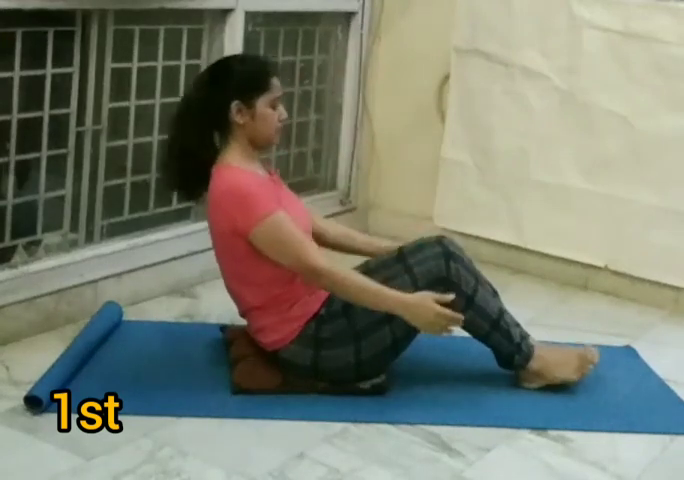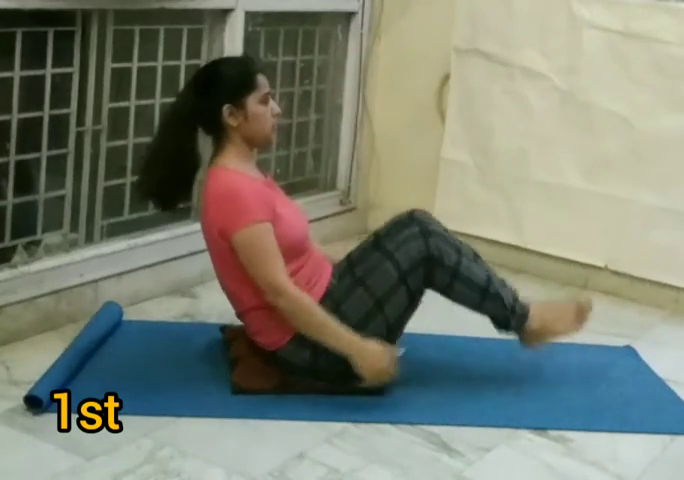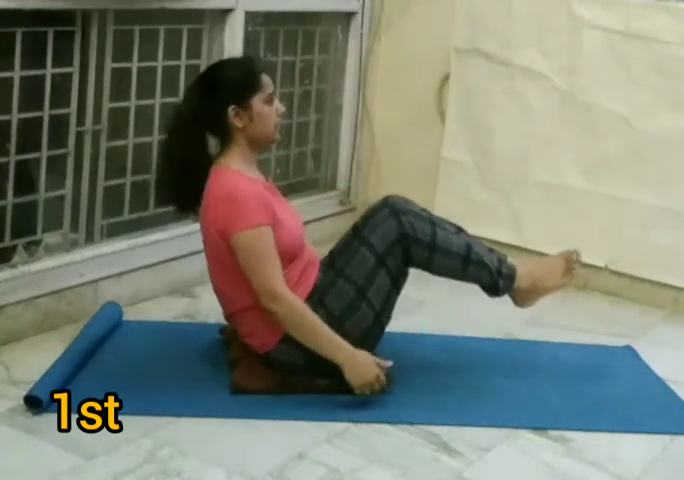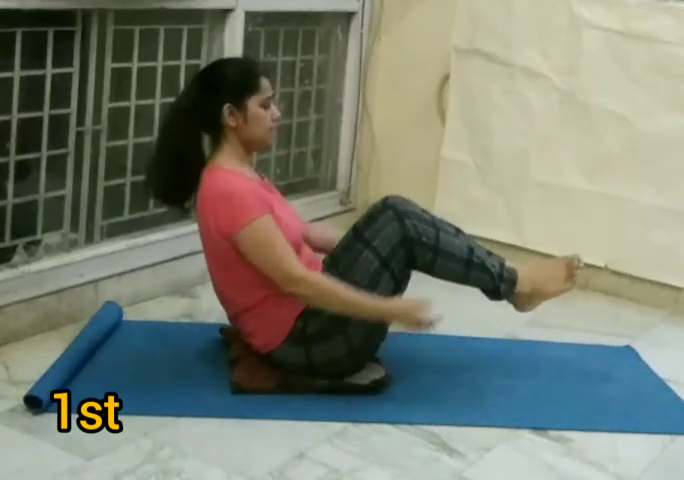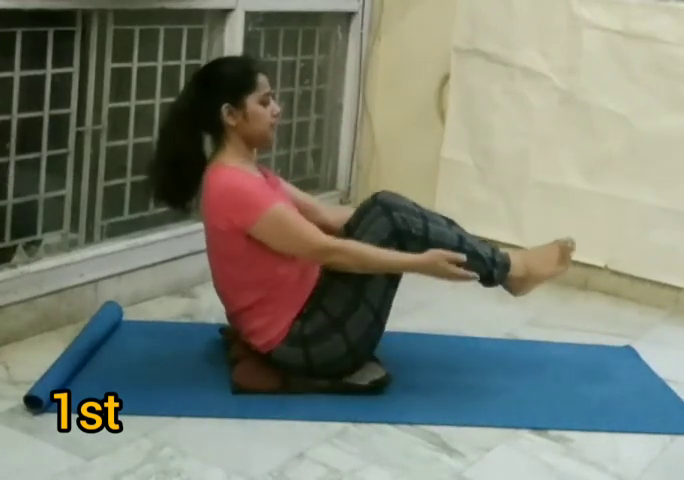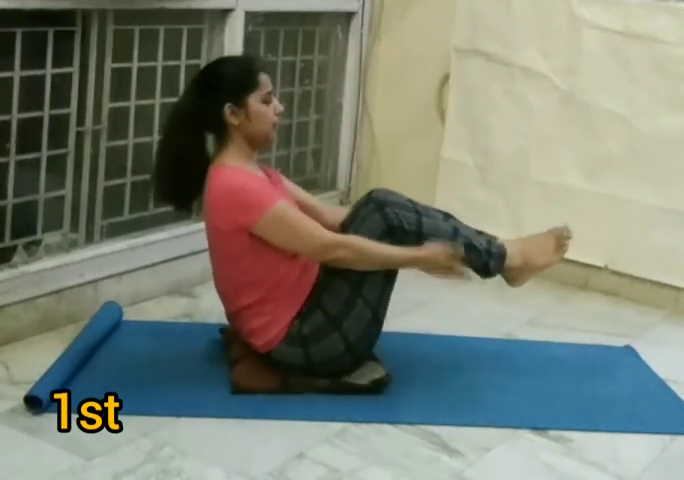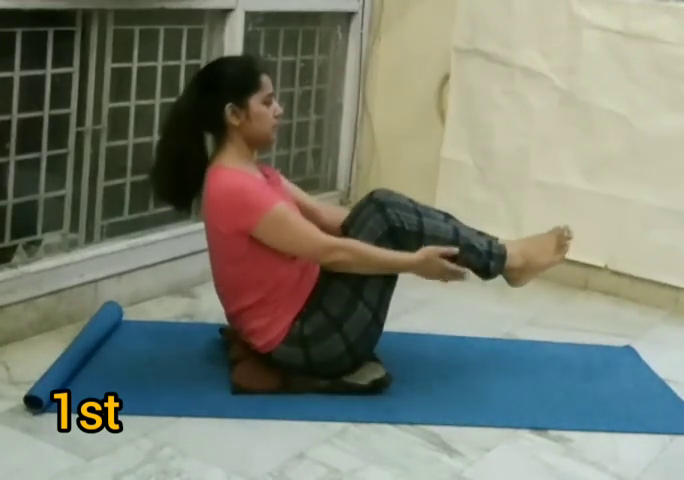
dt=0.4s
person 1, frame 1
left shoulder: (248, 173)
right shoulder: (240, 188)
left elbow: (318, 230)
right elbow: (317, 268)
left wrist: (394, 251)
right wrist: (406, 306)
left hip: (320, 314)
right hip: (312, 341)
left knee: (437, 249)
right knee: (440, 263)
left ankle: (521, 351)
right ankle: (528, 360)
person 1, frame 2
left shoulder: (241, 174)
right shoulder: (235, 191)
right elbow: (278, 292)
left wrist: (362, 268)
right wrist: (356, 347)
left hip: (319, 301)
right hip: (307, 340)
left knee: (414, 227)
right knee: (422, 242)
left ankle: (519, 314)
right ankle: (525, 321)
person 1, frame 3
left shoulder: (239, 176)
right shoulder: (236, 192)
right elbow: (274, 297)
left wrist: (368, 285)
right wrist: (347, 356)
left hip: (309, 312)
right hip: (297, 342)
left knee: (393, 217)
right knee: (395, 221)
left ankle: (505, 275)
right ankle: (512, 280)
person 1, frame 4
left shoulder: (238, 176)
right shoulder: (229, 191)
left elbow: (302, 236)
right elbow: (294, 279)
left wrist: (379, 239)
right wrist: (386, 310)
left hip: (304, 317)
right hip: (302, 341)
left knee: (395, 216)
right knee: (397, 221)
left ankle: (506, 279)
right ankle: (512, 283)
person 1, frame 5
left shoulder: (246, 173)
right shoulder: (235, 187)
left elbow: (325, 216)
right elbow: (328, 251)
left wrist: (412, 229)
right wrist: (419, 262)
left hip: (303, 312)
right hip: (304, 340)
left knee: (386, 211)
right knee: (388, 215)
left ankle: (501, 264)
right ankle: (507, 270)
person 1, frame 6
left shoulder: (249, 173)
right shoulder: (237, 187)
left elbow: (326, 216)
right elbow: (331, 248)
left wrist: (417, 230)
right wrist: (418, 258)
left hip: (303, 311)
right hip: (304, 339)
left knee: (379, 208)
right knee: (383, 213)
left ankle: (497, 255)
right ankle: (504, 259)
person 1, frame 7
left shoulder: (248, 173)
right shoulder: (236, 188)
left elbow: (323, 216)
right elbow: (330, 252)
left wrist: (411, 235)
right wrist: (415, 262)
left hip: (304, 310)
right hip: (304, 340)
left knee: (381, 207)
right knee: (386, 214)
left ankle: (499, 254)
right ankle: (506, 259)
